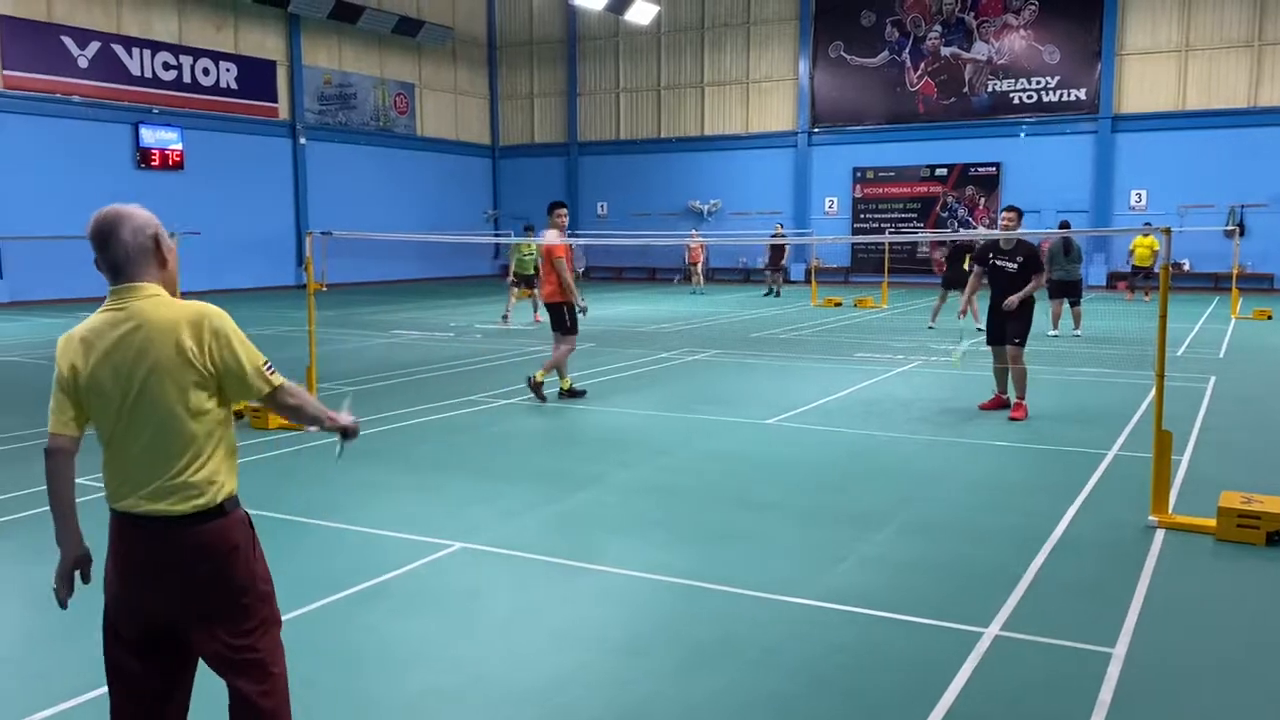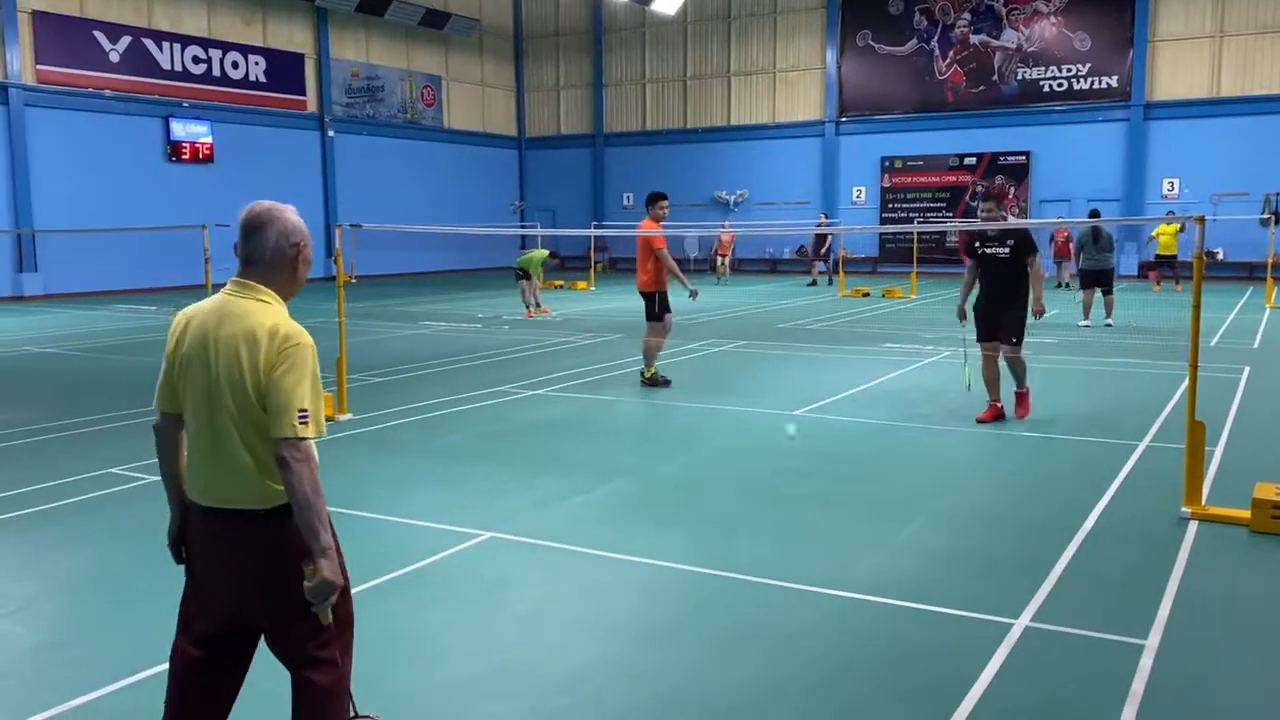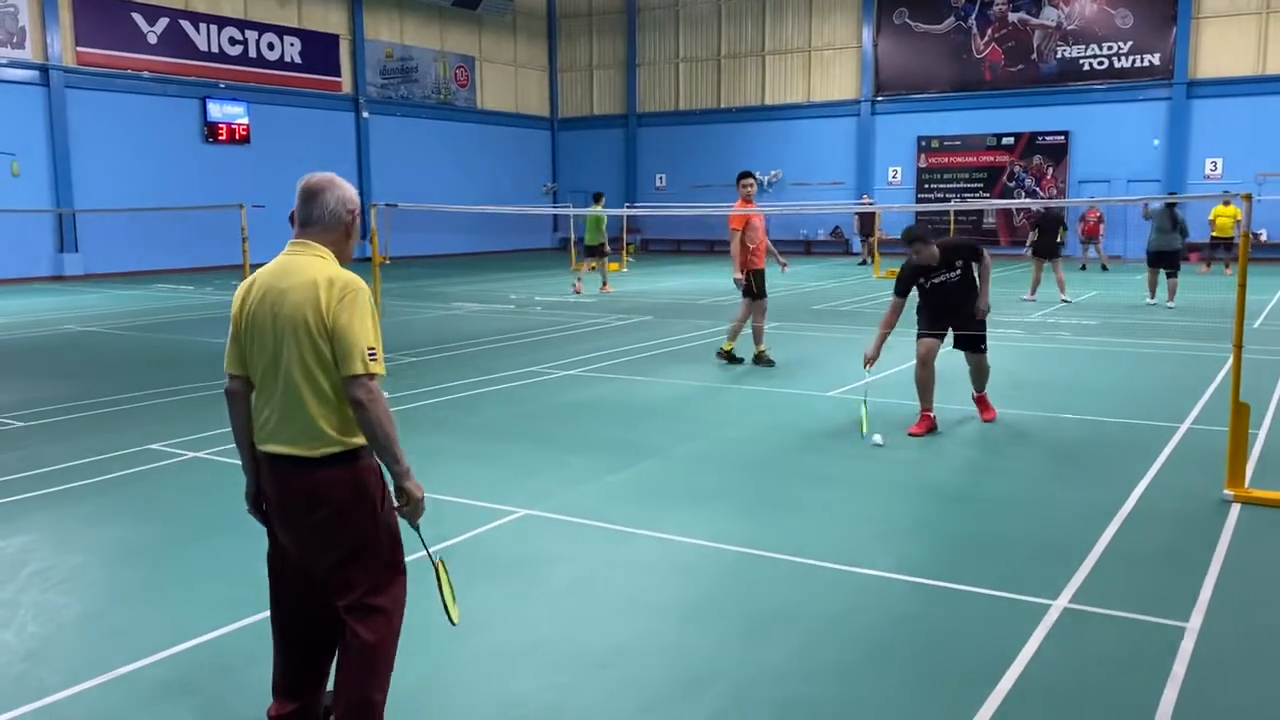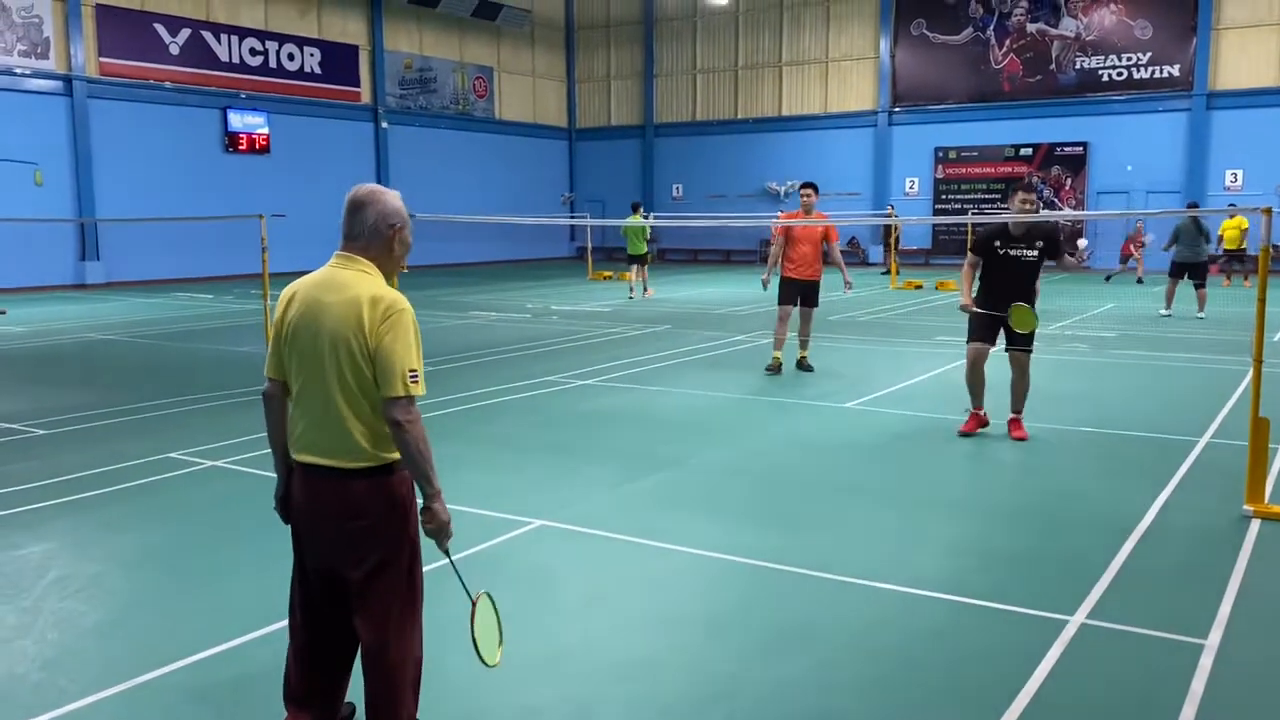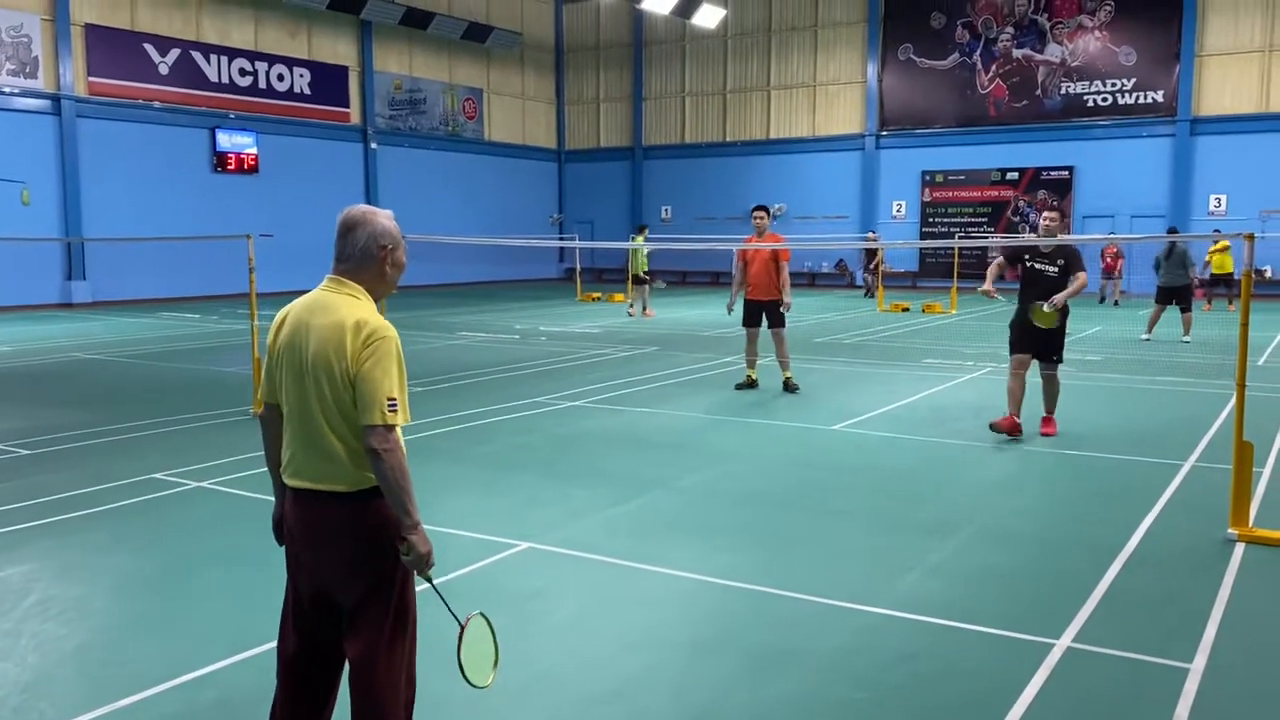
dt=1s
person 1, frame 1
left shoulder: (76, 344)
right shoulder: (199, 322)
left elbow: (59, 451)
right elbow: (275, 393)
left wrist: (70, 542)
right wrist: (334, 421)
left hip: (132, 535)
right hip: (208, 531)
right knee: (256, 663)
person 1, frame 2
left shoulder: (188, 321)
right shoulder: (286, 337)
left elbow: (165, 427)
right elbow: (292, 454)
left wrist: (179, 509)
right wrist: (321, 551)
left hip: (209, 523)
right hip: (276, 526)
left knee: (203, 653)
right knee: (320, 649)
person 1, frame 3
left shoulder: (252, 287)
right shoulder: (344, 287)
left elbow: (236, 392)
right elbow: (362, 393)
left wrist: (253, 473)
right wrist: (403, 475)
left hip: (279, 471)
right hip: (339, 472)
left knee: (297, 601)
right knee: (373, 602)
person 1, frame 4
left shoulder: (295, 294)
right shoulder: (386, 304)
left elbow: (274, 395)
right elbow: (401, 416)
left wrist: (284, 474)
right wrist: (434, 497)
left hip: (308, 482)
right hip: (371, 488)
left knee: (316, 611)
right knee: (388, 621)
person 1, frame 5
left shoulder: (289, 316)
right shoulder: (371, 330)
left elbow: (269, 417)
right elbow: (380, 442)
left wrist: (283, 495)
right wrist: (412, 526)
left hip: (302, 506)
right hip: (360, 512)
left knee: (306, 637)
right knee: (379, 646)
person 2, frame 1
left shoulder: (1028, 250)
right shoulder: (988, 248)
left elbow: (1038, 281)
right elbow: (976, 275)
left wrist: (1019, 296)
right wrist: (966, 300)
left hip: (1020, 310)
right hip: (997, 308)
left knee: (1014, 354)
right knee: (998, 354)
left ankle: (1020, 403)
right ankle: (1002, 397)
person 2, frame 2
left shoulder: (1018, 234)
right shoulder: (974, 238)
left elbow: (1034, 265)
right elbow: (971, 271)
left wrist: (1037, 298)
right wrist: (962, 301)
left hip: (1013, 304)
right hip: (985, 304)
left knee: (1010, 354)
right knee: (987, 355)
left ankle: (1021, 390)
right ankle: (994, 404)
person 2, frame 3
left shoulder: (960, 247)
right shoulder: (910, 270)
left elbow: (983, 259)
right elbow: (895, 311)
left wrist: (984, 295)
right wrist: (877, 347)
left hip: (969, 307)
right hip: (932, 313)
left knee: (977, 360)
right knee: (924, 355)
left ankle: (981, 396)
right ankle: (927, 415)
person 2, frame 4
left shoulder: (1045, 233)
right shoulder: (991, 234)
left elbow: (1062, 260)
right elbow: (970, 264)
left wrist: (1077, 262)
right wrist: (966, 294)
right hip: (986, 306)
left knee: (1020, 364)
right knee: (974, 357)
left ankle: (1015, 418)
right ankle: (976, 413)
person 2, frame 5
left shoulder: (1068, 252)
right shoulder: (1024, 248)
left elbow: (1083, 281)
right elbow: (997, 264)
left wrist: (1065, 295)
right wrist: (989, 283)
left hip: (1053, 321)
right hip: (1024, 318)
left knee: (1049, 371)
right knee: (1017, 365)
left ankle: (1048, 417)
right ankle: (1012, 419)
person 3, frame 1
left shoulder: (554, 238)
right shoulder: (556, 239)
right elbow: (564, 273)
right wrist: (577, 299)
left hip: (554, 298)
right hip: (560, 299)
left knee: (562, 343)
right knee: (569, 344)
left ankle: (565, 386)
right ankle: (537, 379)
person 3, frame 2
left shoulder: (646, 227)
right shoulder: (653, 230)
right elbow: (667, 261)
right wrist: (687, 284)
left hip: (654, 285)
right hip: (653, 287)
left knee: (666, 325)
right knee: (654, 331)
left ankle: (649, 368)
right ankle: (648, 375)
person 3, frame 3
left shoulder: (755, 208)
right shoulder: (739, 210)
right elbow: (734, 243)
left wrist: (777, 257)
right wrist: (737, 271)
left hip: (758, 266)
right hip: (749, 268)
left knee: (748, 309)
right knee: (759, 309)
left ankle: (726, 348)
right ankle: (759, 352)
person 3, frame 4
left shoulder: (825, 221)
right shoulder: (788, 218)
left elbow: (834, 250)
right elbow: (777, 247)
left wrist: (845, 274)
right wrist: (768, 272)
left hip: (812, 278)
right hip: (789, 275)
left knee: (806, 317)
right knee: (783, 316)
left ankle: (802, 357)
right ankle: (777, 359)
person 3, frame 5
left shoulder: (778, 241)
right shoulder: (746, 243)
left elbow: (784, 269)
right elbow: (739, 272)
left wrist: (787, 294)
right wrist: (733, 296)
left hip: (773, 298)
right hip: (751, 298)
left knee: (779, 337)
right knee: (751, 336)
left ankle: (787, 378)
right ankle: (751, 377)
